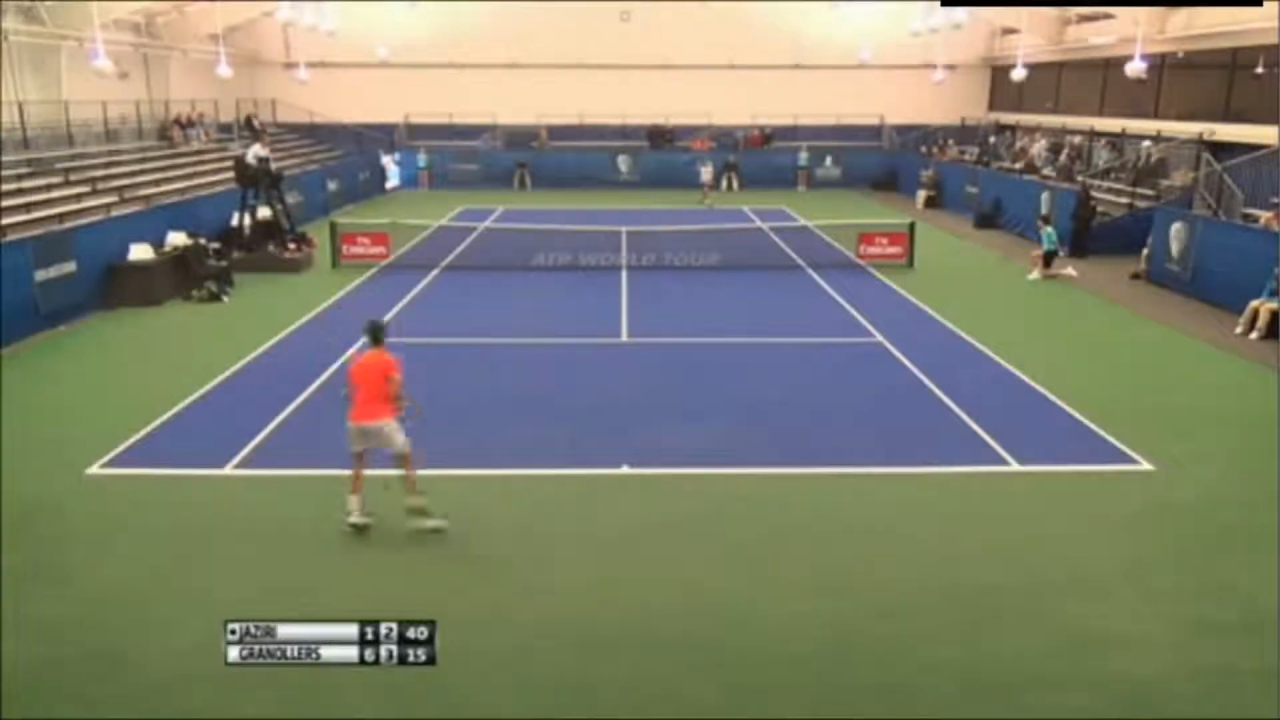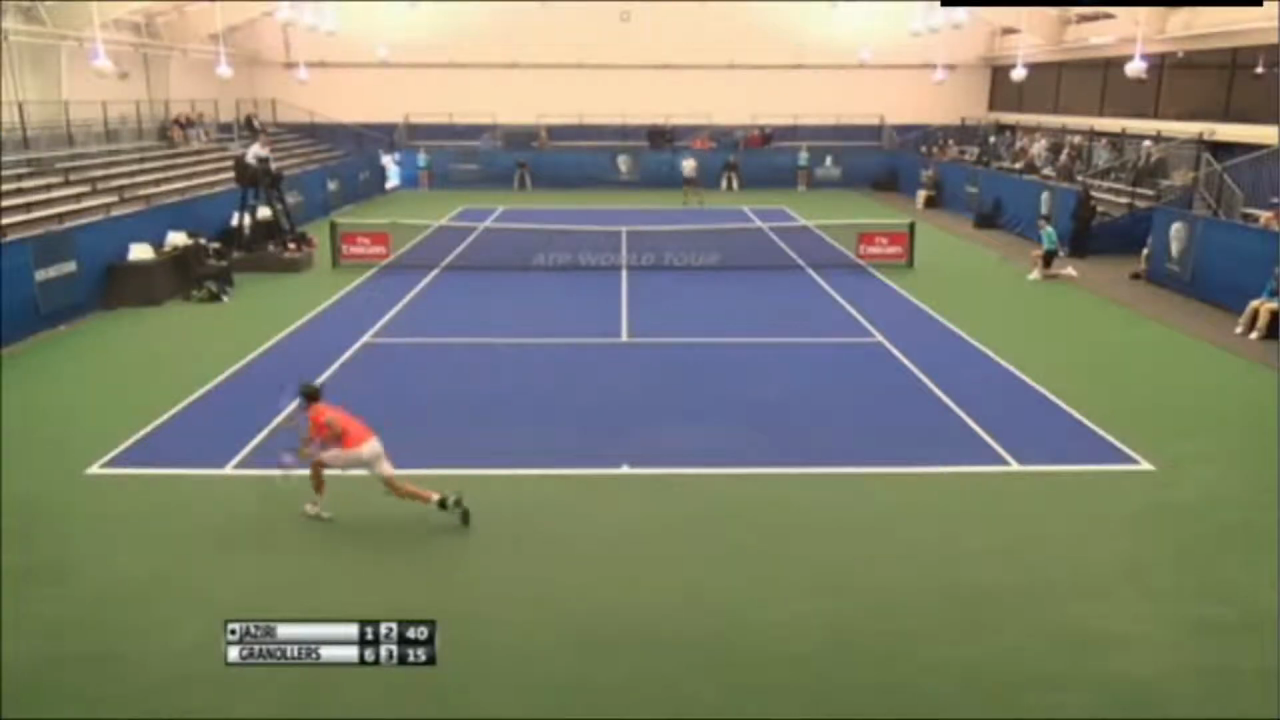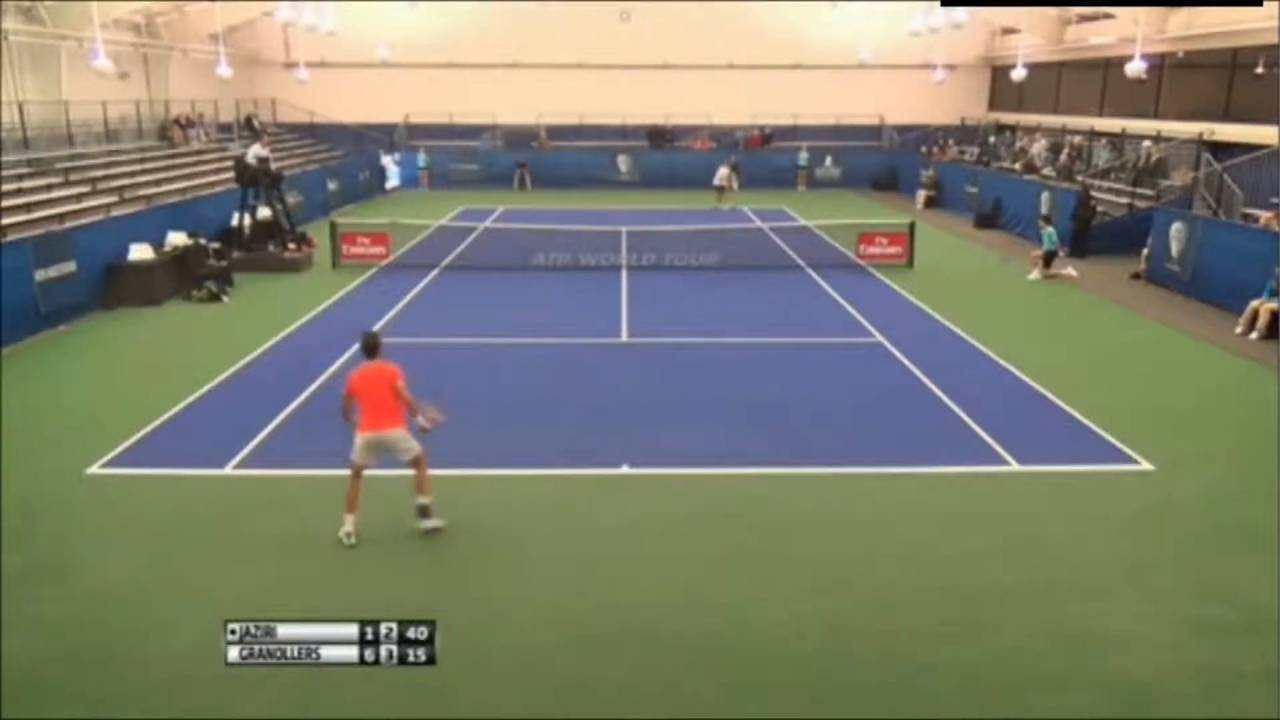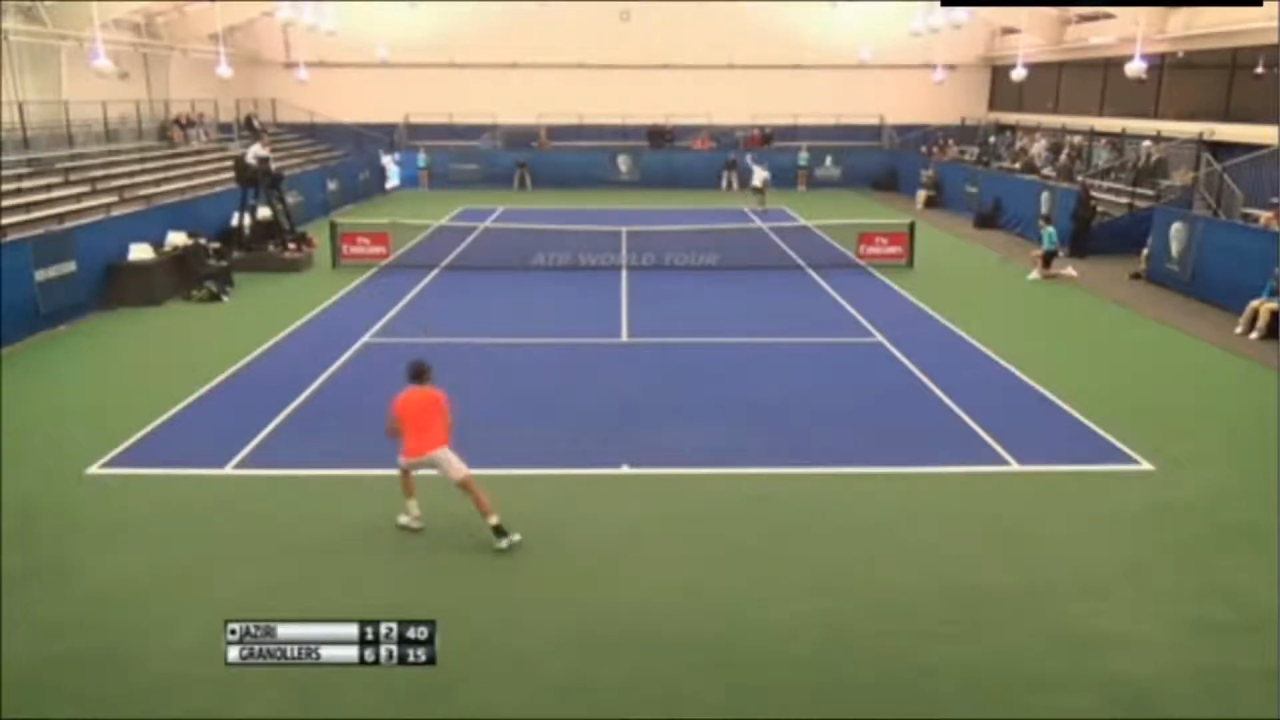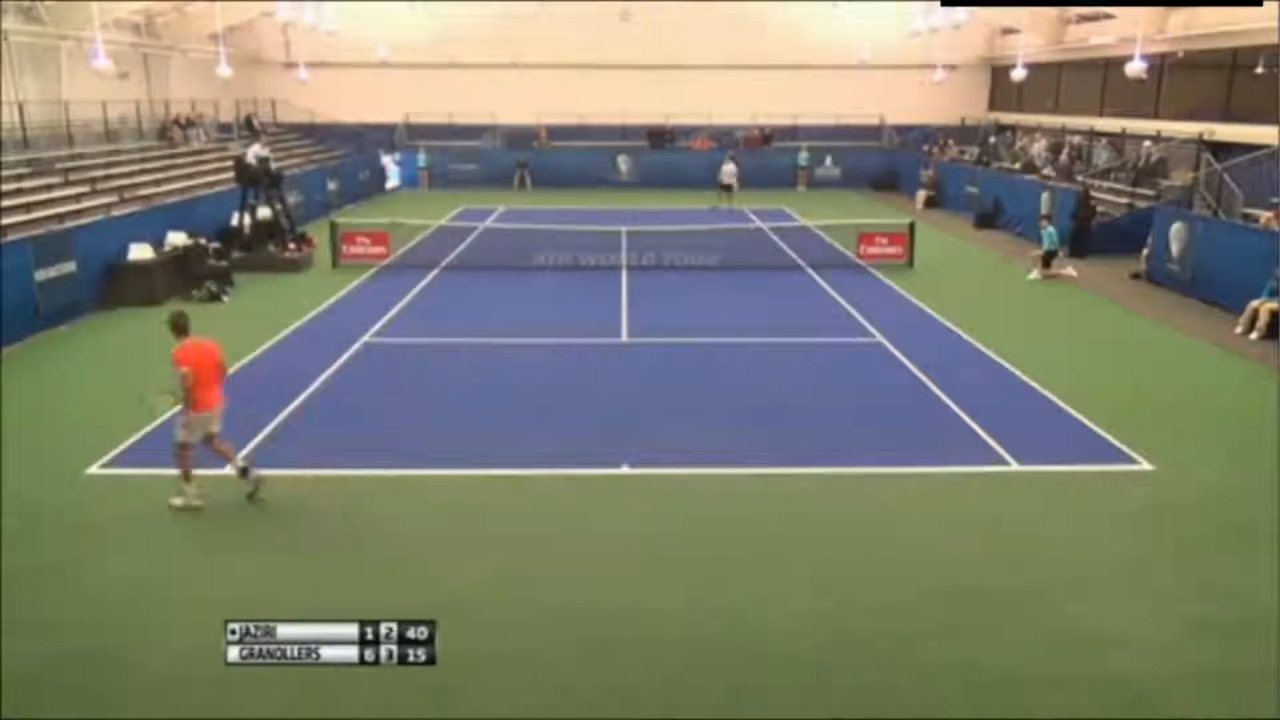
dt=1s
person 1, frame 1
left shoulder: (356, 363)
right shoulder: (389, 361)
right elbow: (396, 392)
right wrist: (399, 405)
left hip: (355, 420)
right hip: (381, 420)
left knee: (358, 464)
right knee: (406, 462)
left ankle: (355, 513)
right ankle: (418, 513)
person 1, frame 2
left shoulder: (315, 413)
right shoulder: (323, 410)
left elbow: (338, 429)
left wrist: (318, 444)
left hip: (356, 450)
right hip: (373, 444)
left knee: (316, 463)
right knee: (397, 487)
left ankle: (317, 506)
right ankle: (448, 502)
person 1, frame 3
left shoulder: (353, 376)
right shoulder: (392, 370)
left elbow: (346, 411)
right elbow: (406, 398)
left wrist: (354, 422)
right wrist: (420, 419)
left hip: (366, 433)
right hip: (394, 430)
left knee: (356, 476)
right knee: (420, 462)
left ankle: (348, 529)
right ankle: (425, 516)
person 1, frame 4
left shoulder: (398, 400)
right shoulder: (436, 394)
left elbow: (392, 432)
right elbow: (447, 425)
left hip: (412, 454)
right hip: (437, 450)
left knee: (405, 469)
right knee: (472, 489)
left ankle: (412, 516)
right ankle: (500, 534)
person 1, frame 5
left shoulder: (179, 354)
right shoulder: (210, 345)
left elbow: (188, 386)
right elbow: (223, 372)
left wrist: (185, 410)
left hip: (198, 409)
right hip: (215, 402)
left knee: (182, 448)
right knee: (213, 441)
left ankle: (190, 496)
right ankle: (246, 472)
